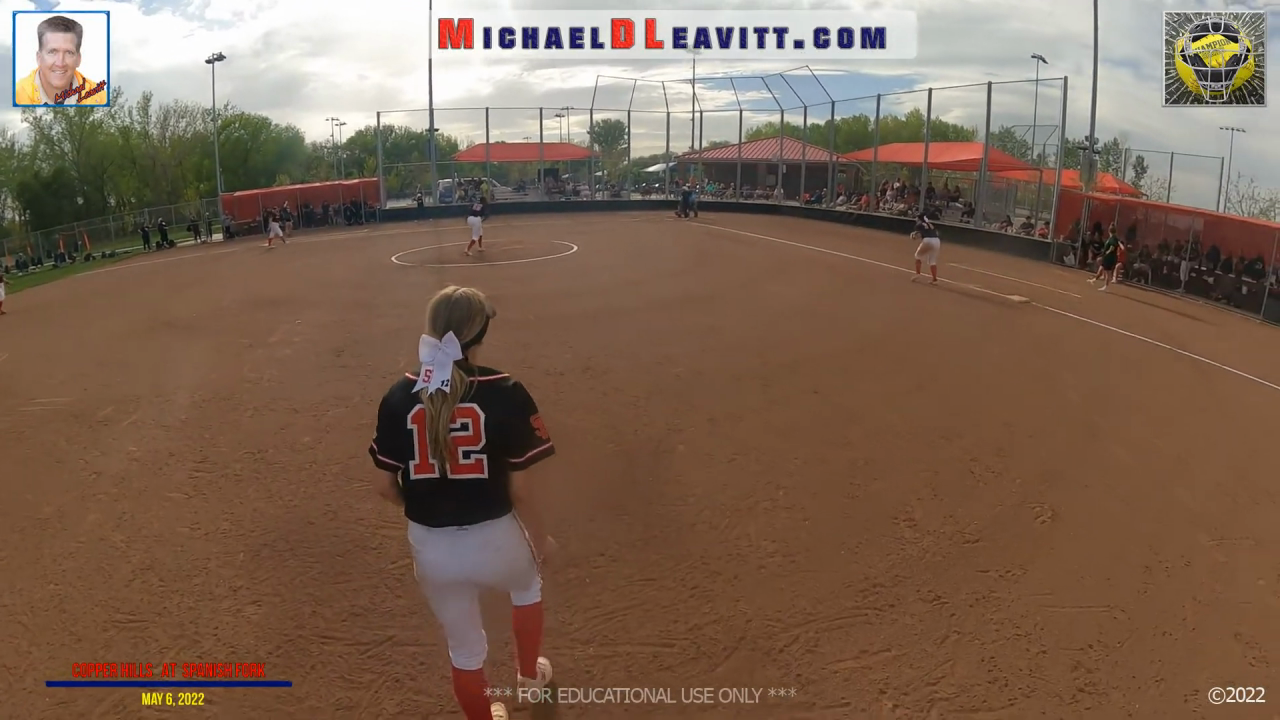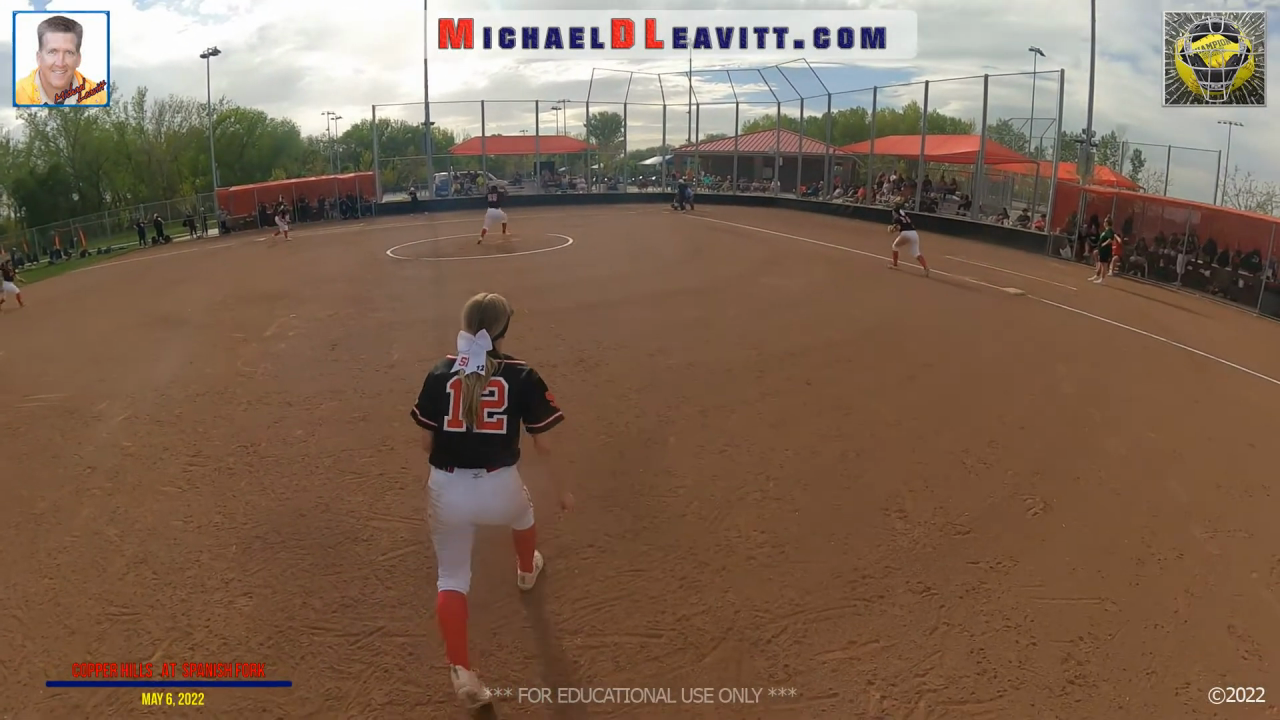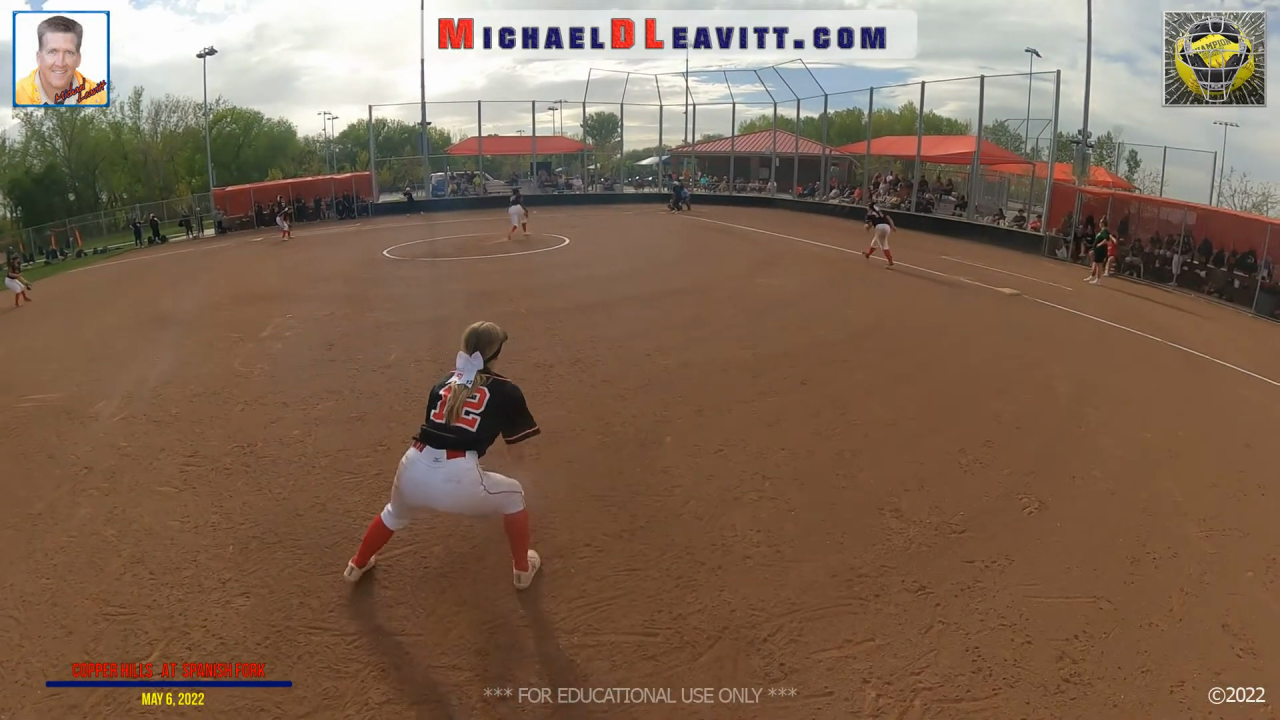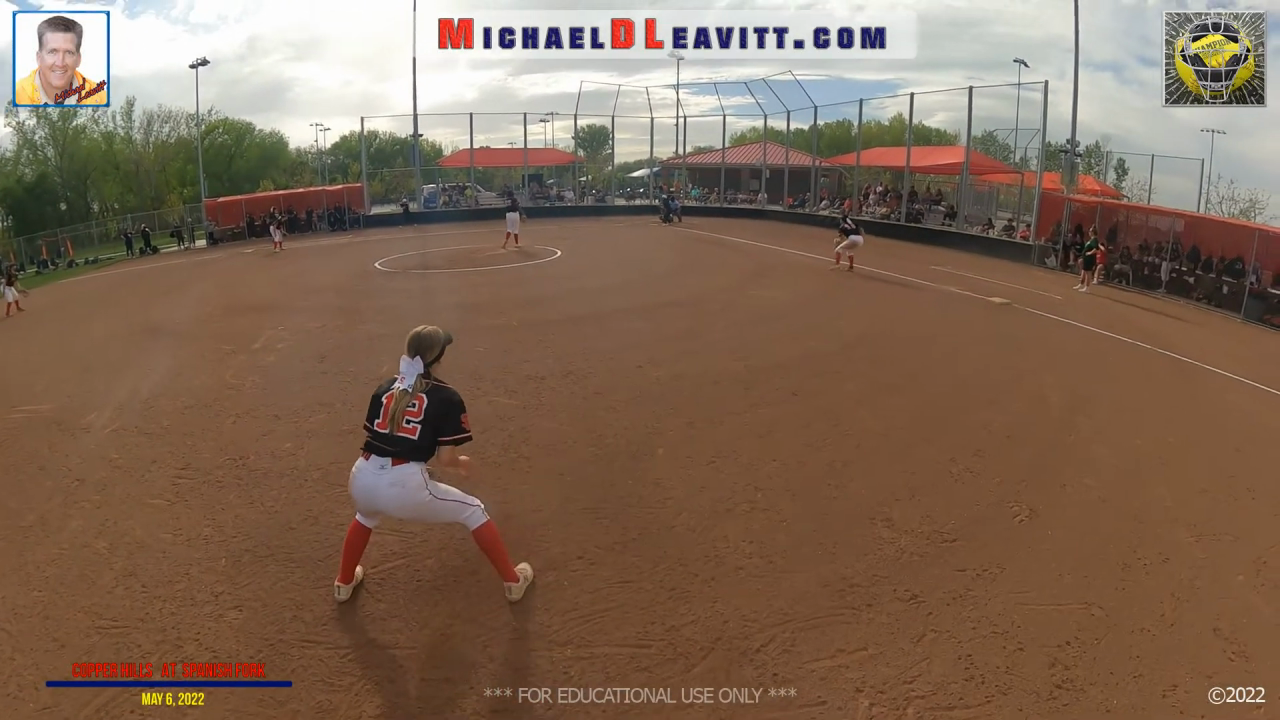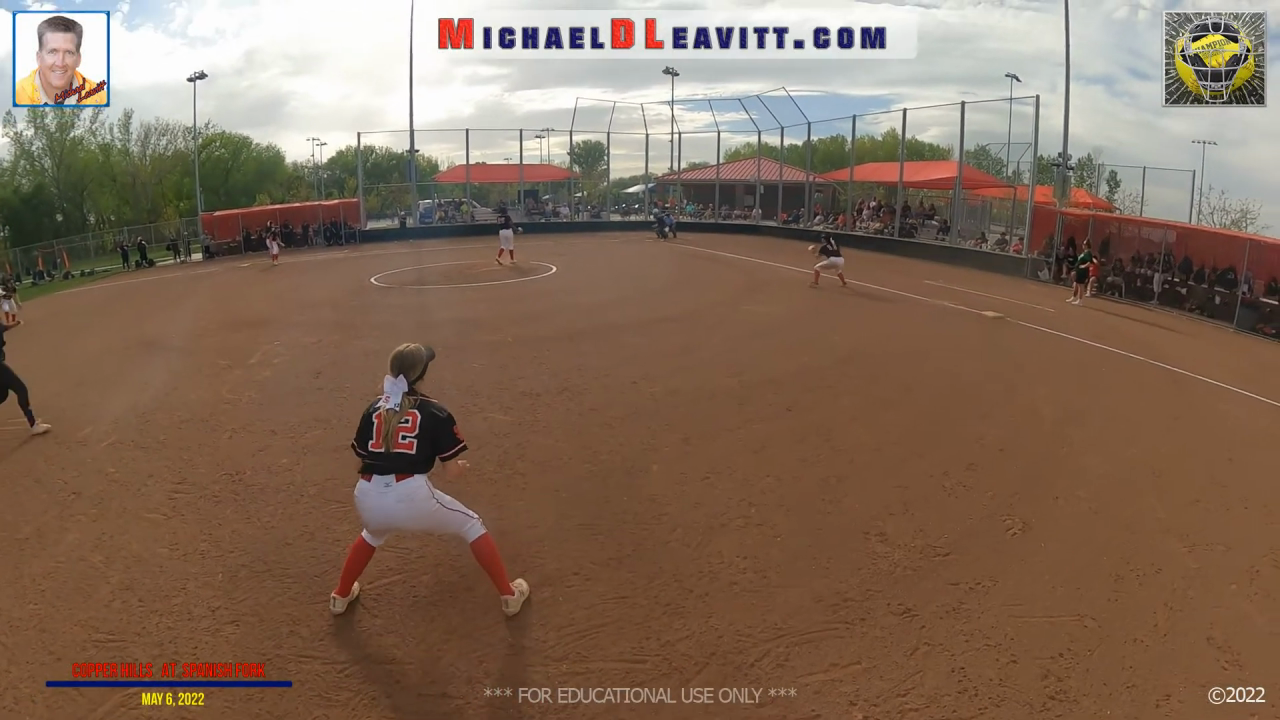
dt=0.4s
person 1, frame 1
left shoulder: (399, 397)
right shoulder: (506, 393)
left elbow: (385, 487)
right elbow: (520, 488)
right wrist: (539, 536)
left hip: (430, 548)
right hip: (495, 539)
left knee: (465, 650)
right knee: (527, 582)
right ankle: (530, 674)
person 1, frame 2
left shoulder: (440, 374)
right shoulder: (522, 376)
left elbow: (426, 442)
right elbow: (542, 444)
right wrist: (561, 489)
left hip: (446, 489)
right hip: (499, 487)
left knee: (452, 578)
right knee: (522, 512)
left ankle: (462, 670)
right ankle: (526, 572)
person 1, frame 3
left shoulder: (442, 385)
right shoulder: (507, 391)
left hip: (413, 471)
right hip: (459, 479)
left knee: (395, 513)
right knee: (514, 495)
left ankle: (356, 566)
right ankle: (522, 569)
person 1, frame 4
left shoulder: (385, 388)
right shoulder: (447, 398)
right elbow: (445, 459)
right wrist: (462, 463)
left hip: (362, 479)
right hip: (405, 485)
left knee: (367, 514)
right knee: (473, 511)
left ankle: (344, 582)
right ankle: (513, 580)
person 1, frame 5
left shoulder: (372, 410)
right shoulder: (435, 413)
left elbow: (360, 462)
right elbow: (451, 471)
right wrist: (463, 466)
left hip: (368, 497)
right hip: (412, 495)
left knee: (373, 534)
right knee: (472, 525)
left ankle: (341, 596)
right ankle: (509, 595)
